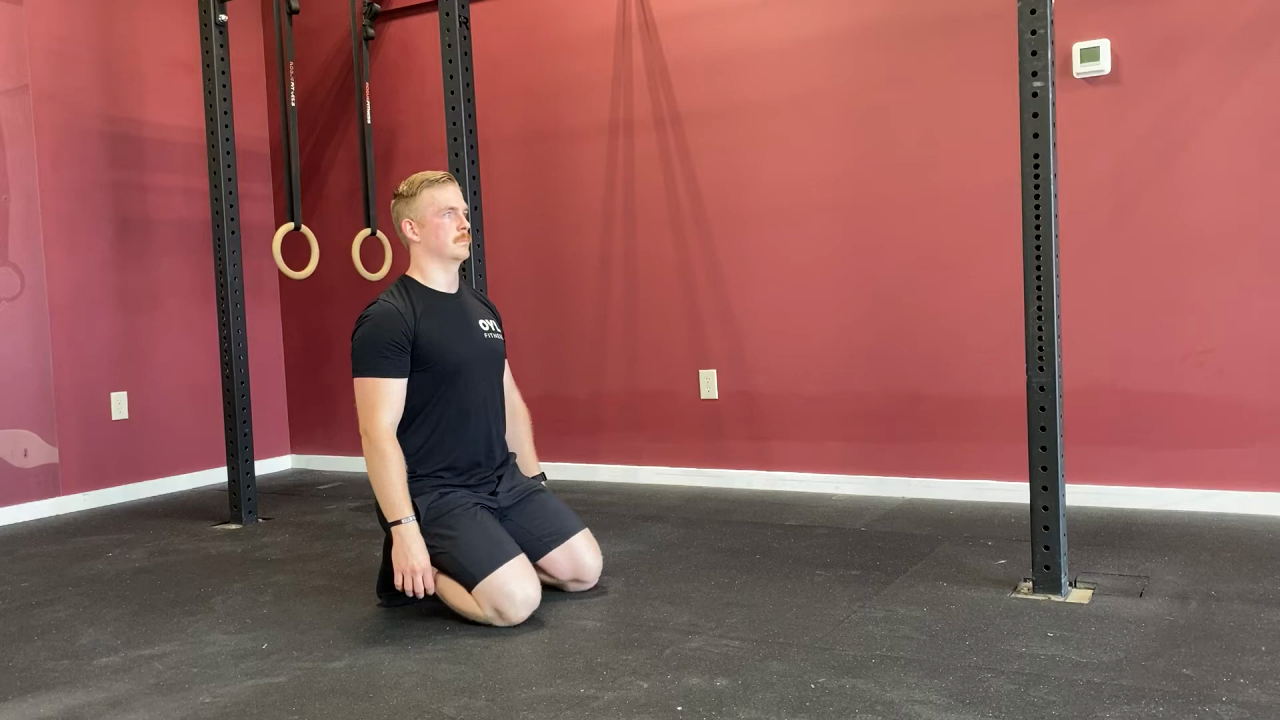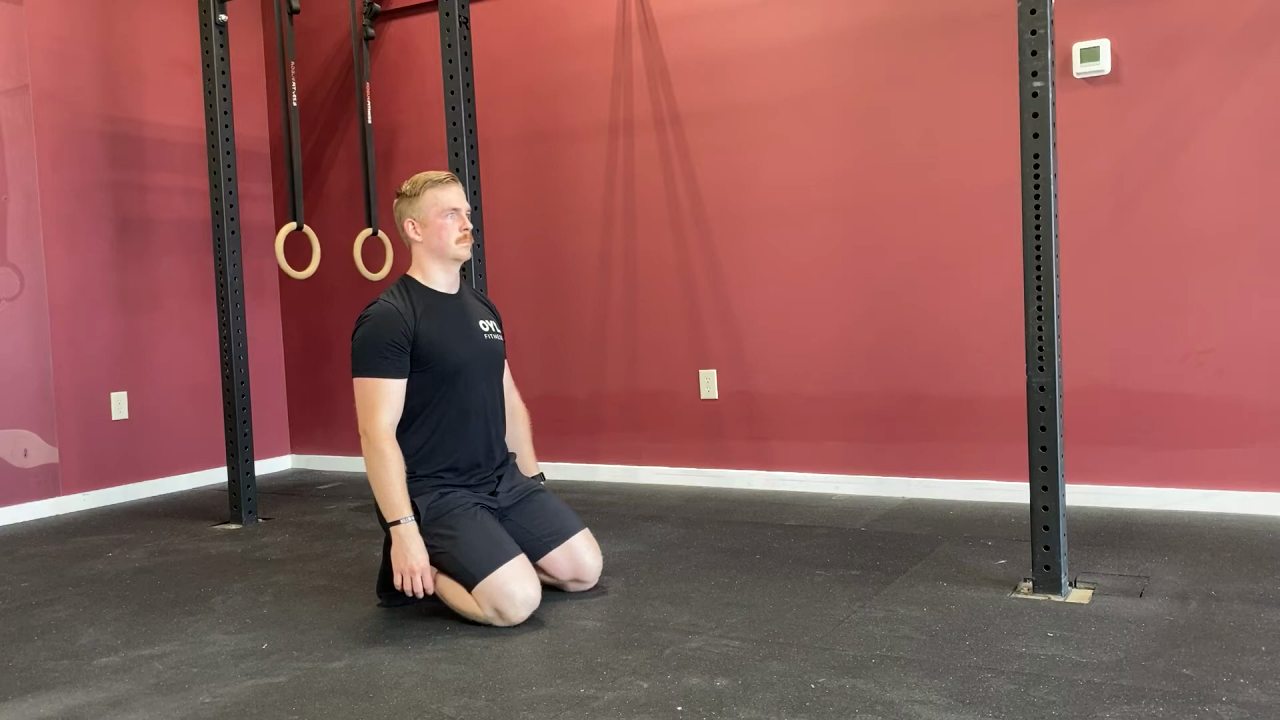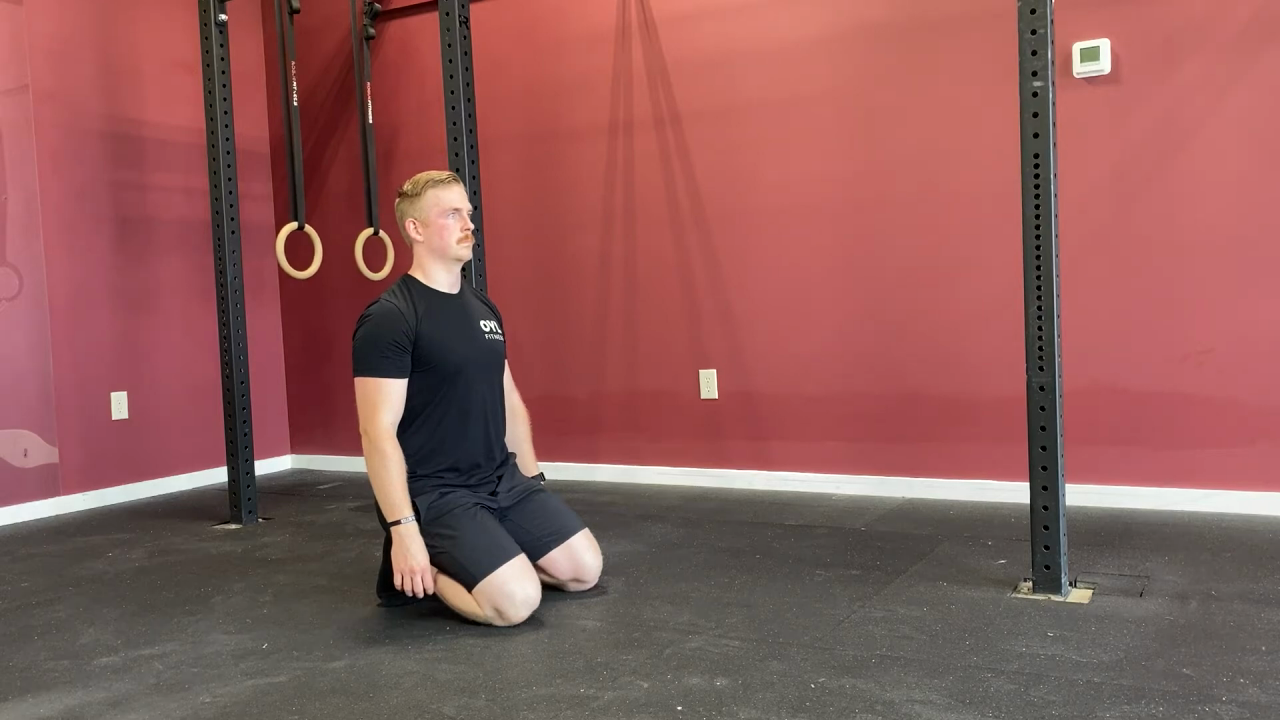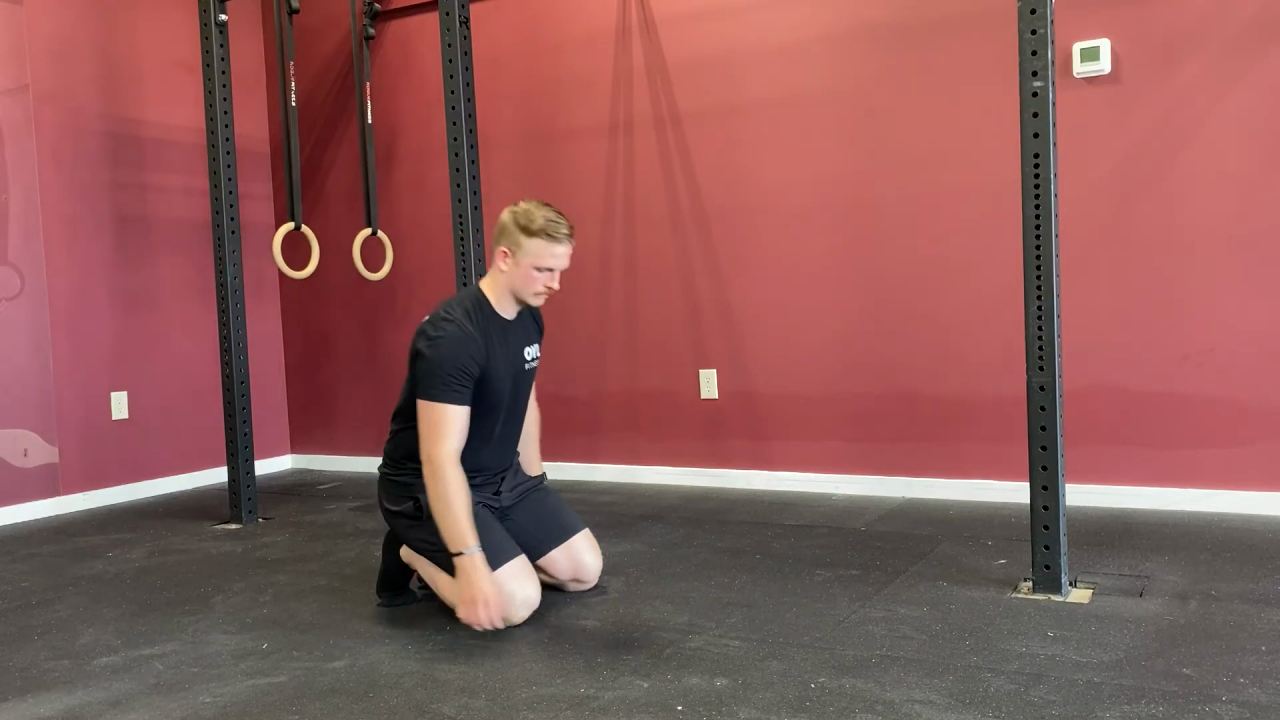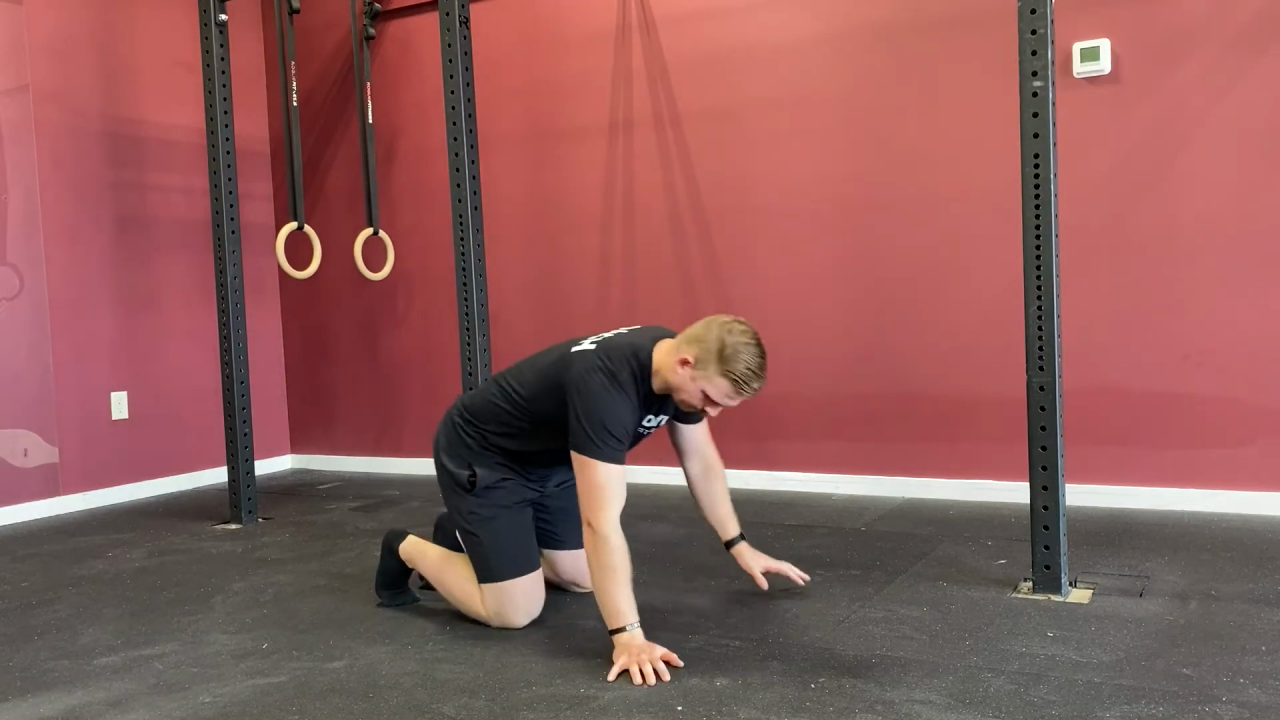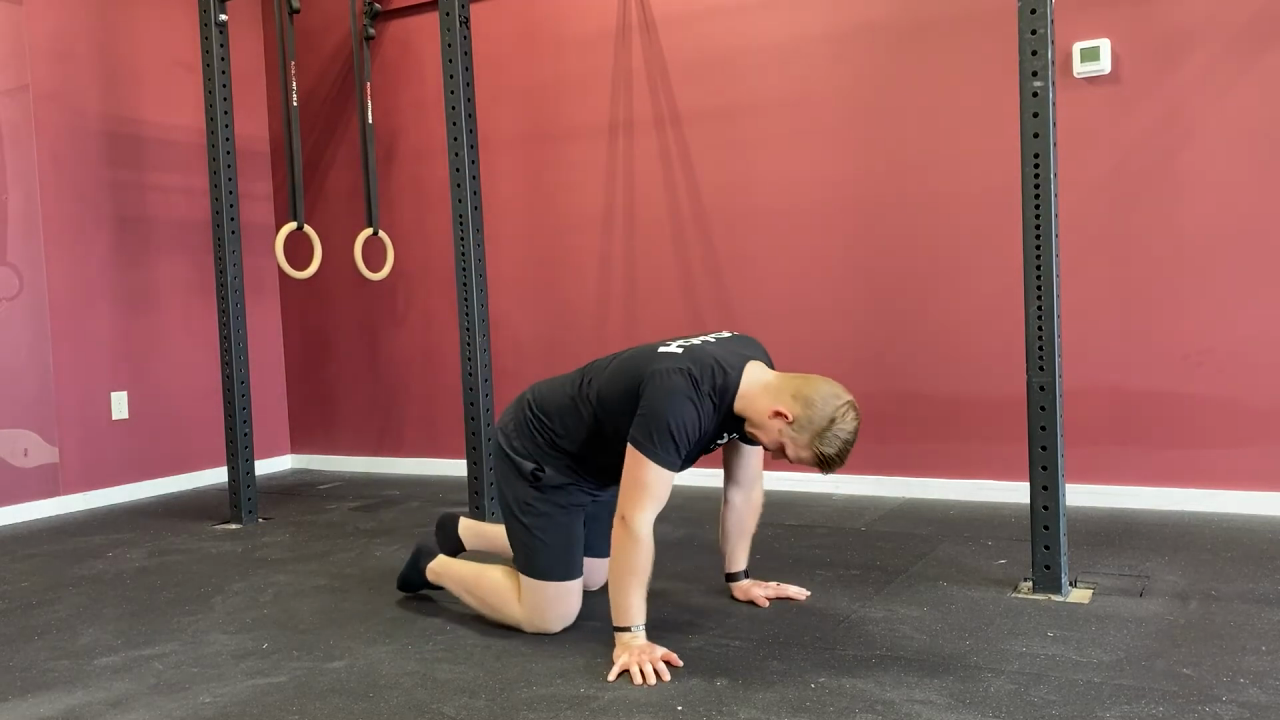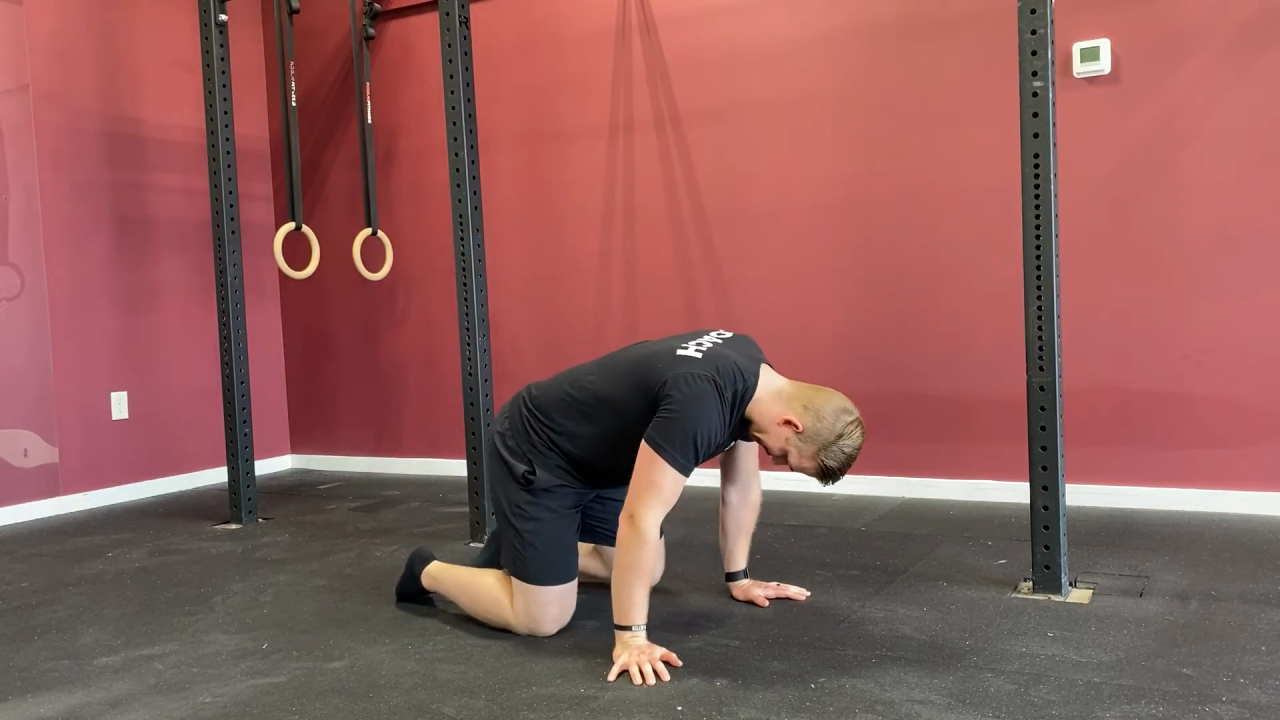
dt=0.7s
person 1, frame 1
left shoulder: (481, 307)
right shoulder: (388, 318)
right elbow: (378, 432)
left wrist: (535, 479)
right wrist: (404, 529)
left hip: (503, 479)
right hip: (433, 492)
left knee: (583, 568)
right knee: (516, 600)
left ankle: (463, 558)
right ankle: (415, 568)
person 1, frame 2
left shoulder: (482, 307)
right shoulder: (388, 318)
right elbow: (377, 432)
left wrist: (533, 481)
right wrist: (403, 530)
left hip: (504, 479)
right hip: (433, 493)
left knee: (584, 569)
right knee: (516, 600)
left ankle: (461, 560)
right ankle: (416, 568)
person 1, frame 3
left shoulder: (482, 306)
right shoulder: (390, 318)
right elbow: (378, 432)
left wrist: (534, 481)
right wrist: (403, 530)
left hip: (502, 478)
right hip: (434, 492)
left knee: (584, 569)
right knee: (516, 601)
left ankle: (466, 556)
right ankle: (414, 566)
person 1, frame 4
left shoulder: (529, 316)
right shoulder: (452, 336)
right elbow: (440, 460)
left wrist: (536, 483)
right wrist: (469, 562)
left hip: (502, 476)
right hip: (431, 489)
left knee: (584, 569)
right knee: (515, 600)
left ankle: (447, 548)
right ankle: (413, 556)
person 1, frame 5
left shoulder: (681, 365)
right shoulder: (606, 385)
left elbow: (701, 464)
right elbow: (600, 521)
left wrist: (739, 546)
right wrist: (628, 636)
left hip: (545, 456)
right hip: (480, 455)
left knee: (580, 578)
right knee: (515, 610)
left ankle: (463, 532)
right ankle: (408, 551)
person 1, frame 6
left shoulder: (759, 380)
right shoulder: (681, 398)
left elbow: (743, 489)
right elbow: (634, 519)
left wrist: (738, 577)
right wrist: (631, 637)
left hip: (595, 455)
right hip: (539, 451)
left knee: (592, 576)
right knee: (551, 616)
left ankle: (460, 532)
right ankle: (435, 565)
person 1, frame 7
left shoulder: (753, 378)
right shoulder: (701, 402)
left elbow: (740, 486)
right elbow: (639, 518)
left wrist: (738, 578)
right wrist: (631, 637)
left hip: (596, 454)
right hip: (535, 453)
left knee: (646, 572)
right knee: (543, 619)
left ankle: (517, 547)
right ankle: (428, 573)
